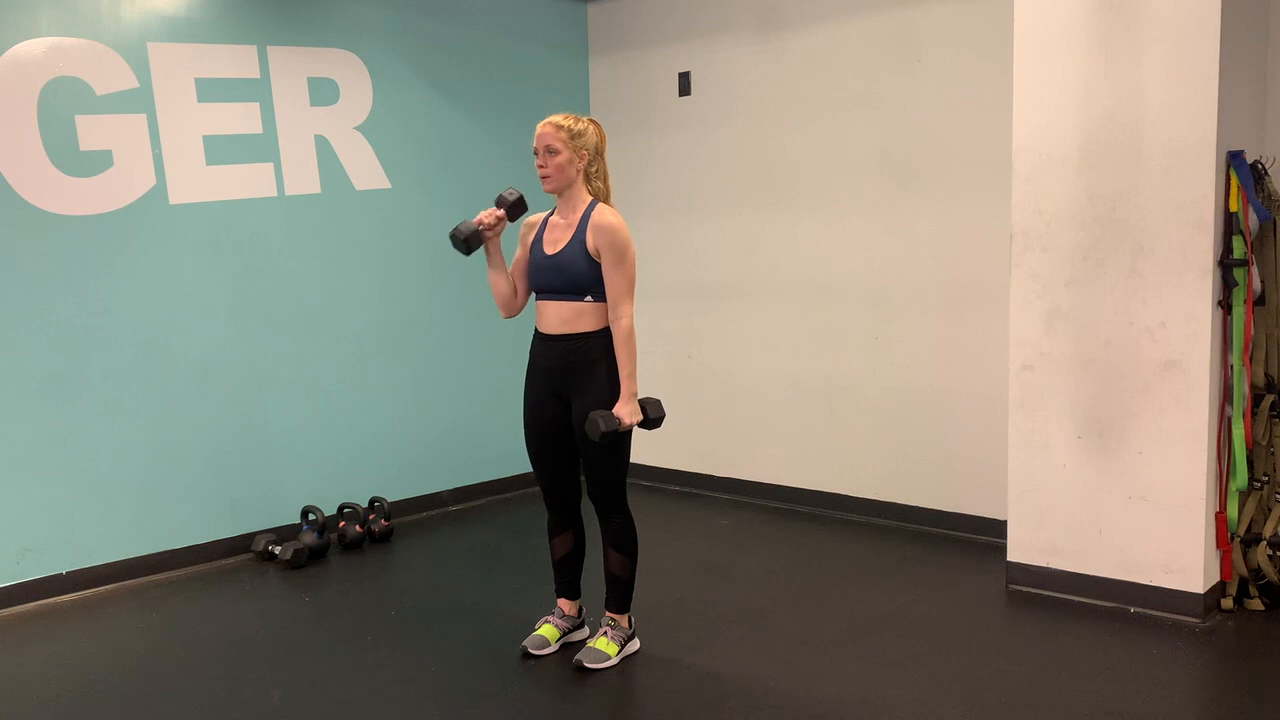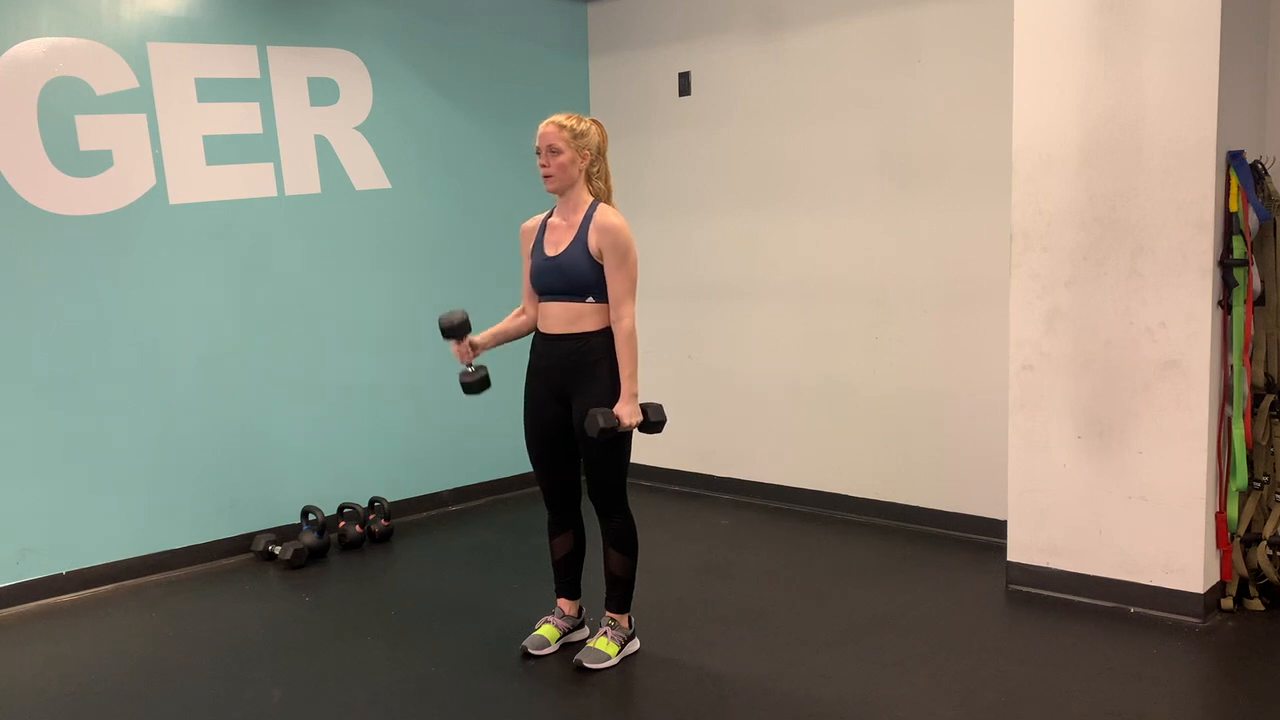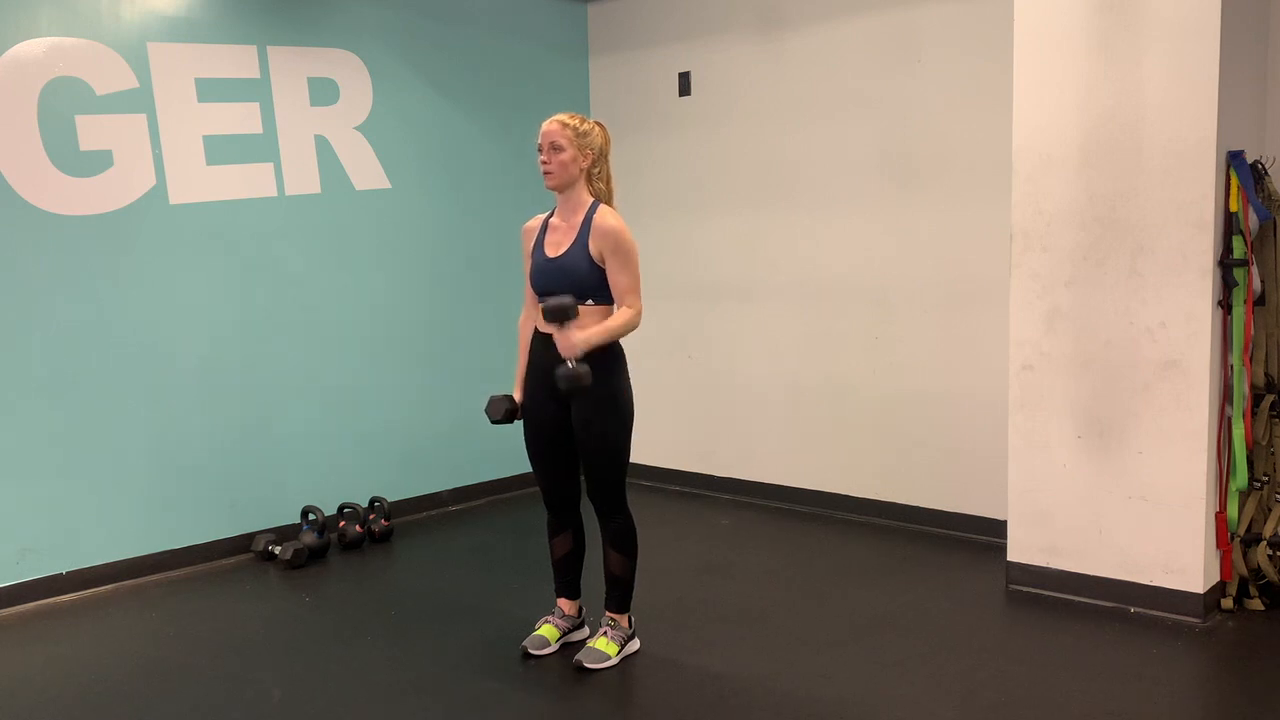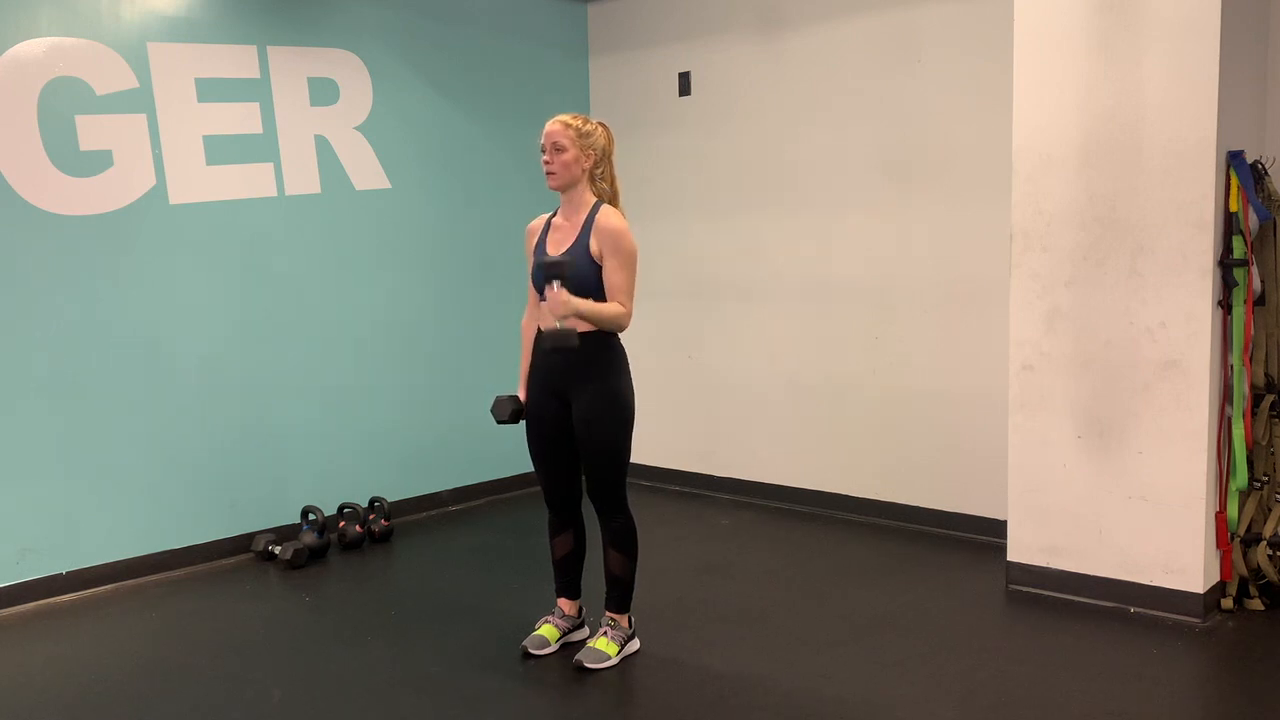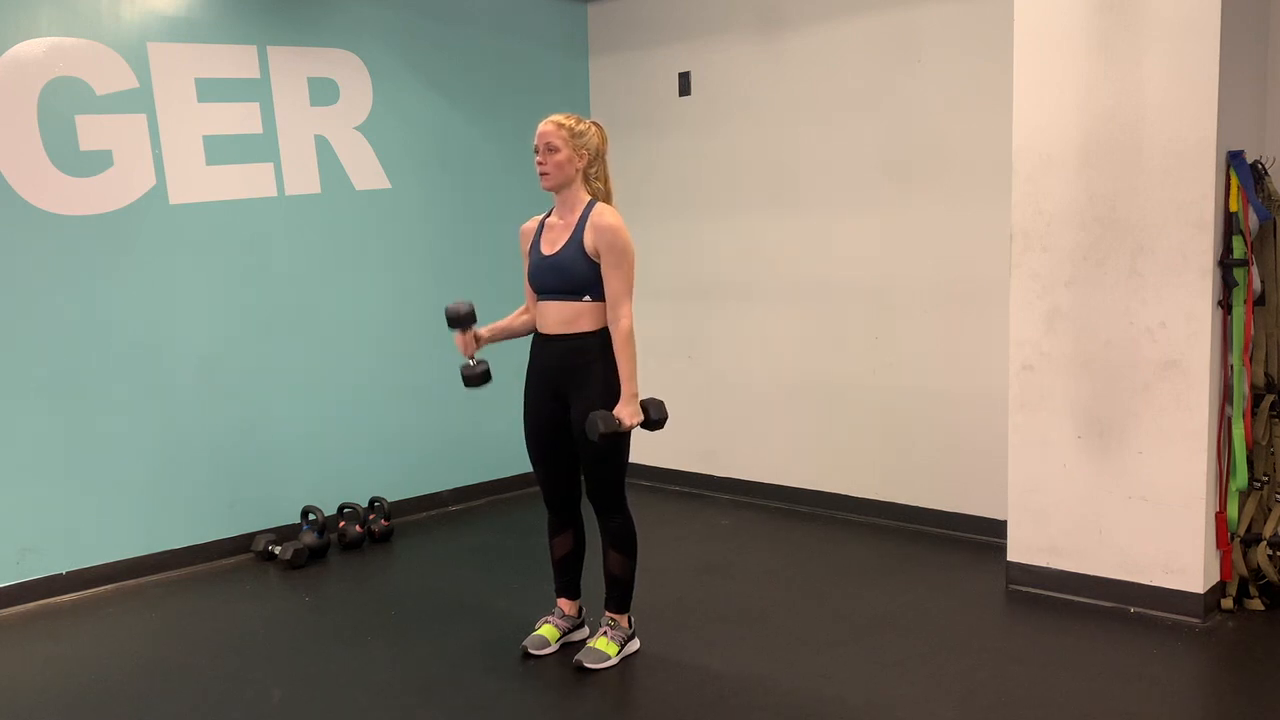
dt=1s
person 1, frame 1
left shoulder: (605, 224)
right shoulder: (533, 227)
left elbow: (622, 316)
right elbow: (509, 304)
left wrist: (628, 393)
right wrist: (491, 246)
left hip: (594, 367)
right hip: (544, 367)
left knee: (607, 499)
right knee: (557, 497)
left ankle: (619, 623)
right ankle: (567, 611)
person 1, frame 2
left shoulder: (607, 225)
right shoulder: (532, 230)
left elbow: (624, 316)
right elbow: (530, 312)
left wrist: (629, 394)
right wrist: (480, 341)
left hip: (595, 367)
right hip: (544, 368)
left knee: (607, 500)
right knee: (557, 499)
left ankle: (619, 624)
right ankle: (567, 611)
person 1, frame 3
left shoulder: (607, 226)
right shoulder: (534, 230)
left elbow: (631, 311)
right elbow: (530, 311)
left wrist: (587, 337)
right wrist: (519, 382)
left hip: (597, 372)
right hip: (545, 374)
left knee: (607, 500)
right knee: (556, 499)
left ankle: (619, 623)
right ankle: (567, 611)
person 1, frame 4
left shoulder: (609, 225)
right shoulder: (539, 229)
left elbow: (622, 315)
left wrist: (579, 306)
right wrist: (524, 380)
left hip: (597, 370)
right hip: (548, 371)
left knee: (607, 499)
right knee: (558, 498)
left ankle: (619, 623)
right ankle: (567, 610)
person 1, frame 5
left shoulder: (604, 224)
right shoulder: (532, 230)
left elbow: (621, 316)
left wrist: (628, 394)
right wrist: (484, 334)
left hip: (593, 367)
right hip: (544, 369)
left knee: (607, 500)
right knee: (557, 499)
left ankle: (619, 623)
right ankle: (567, 610)
